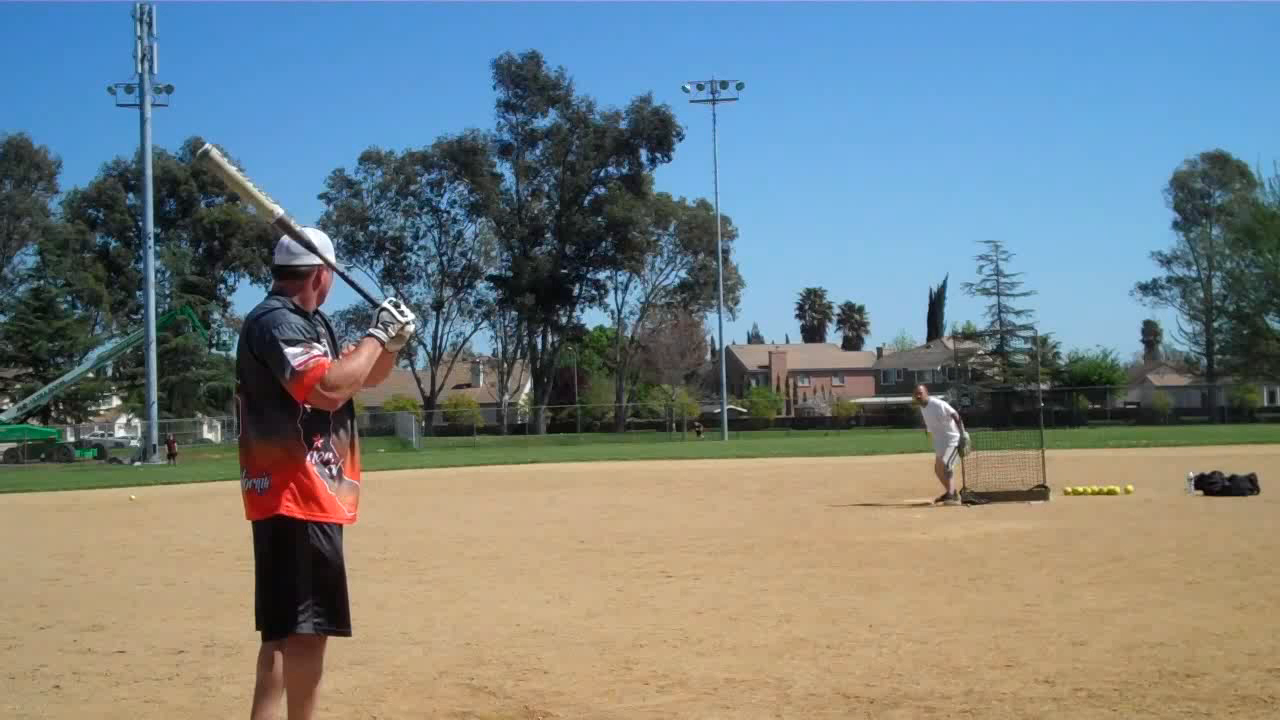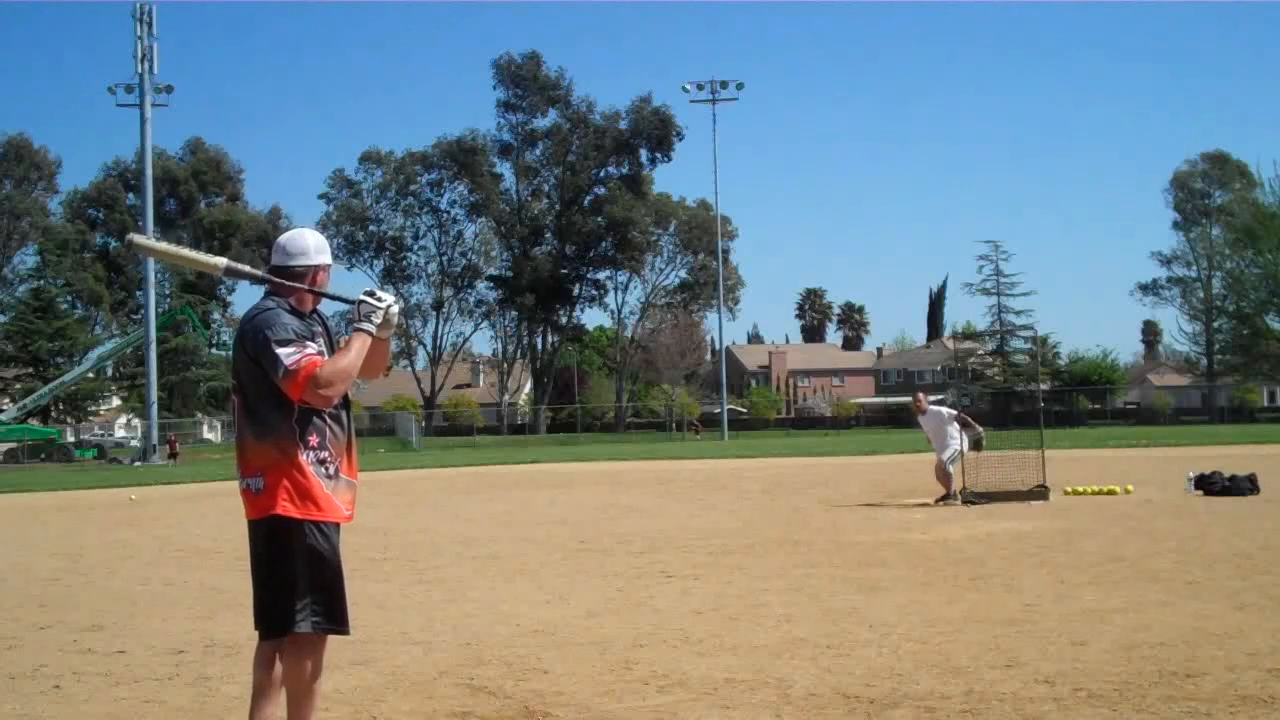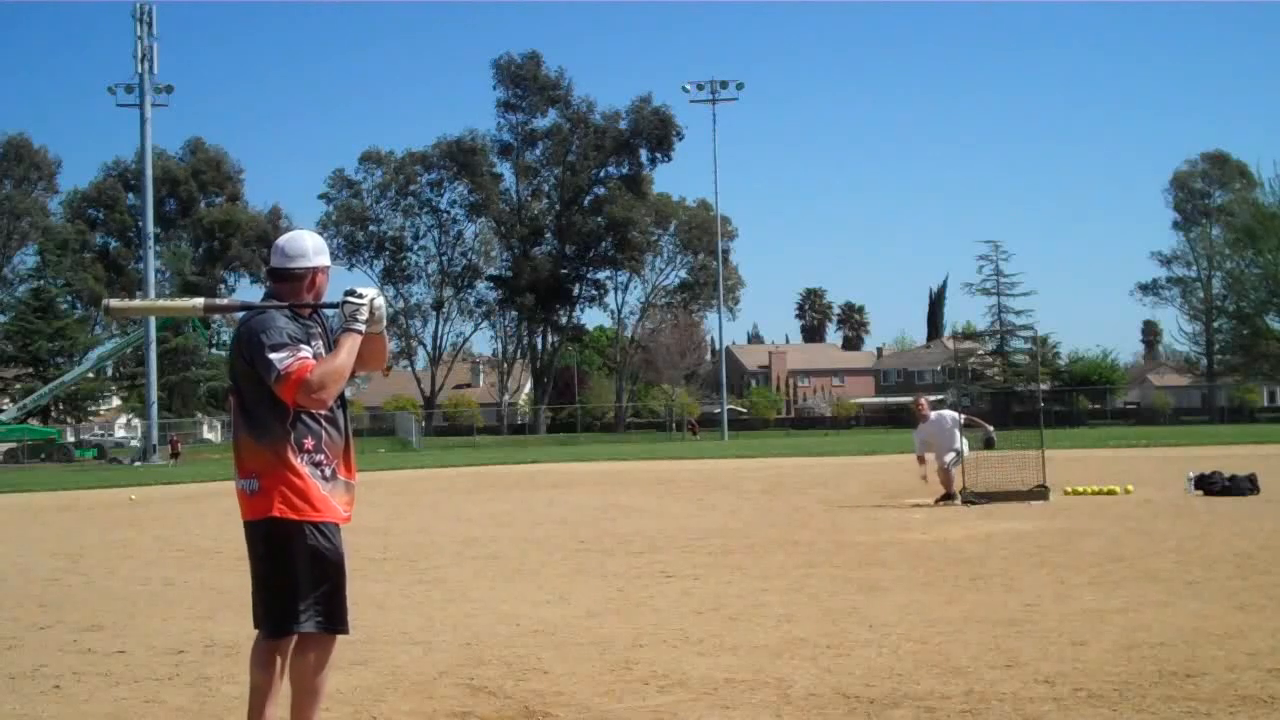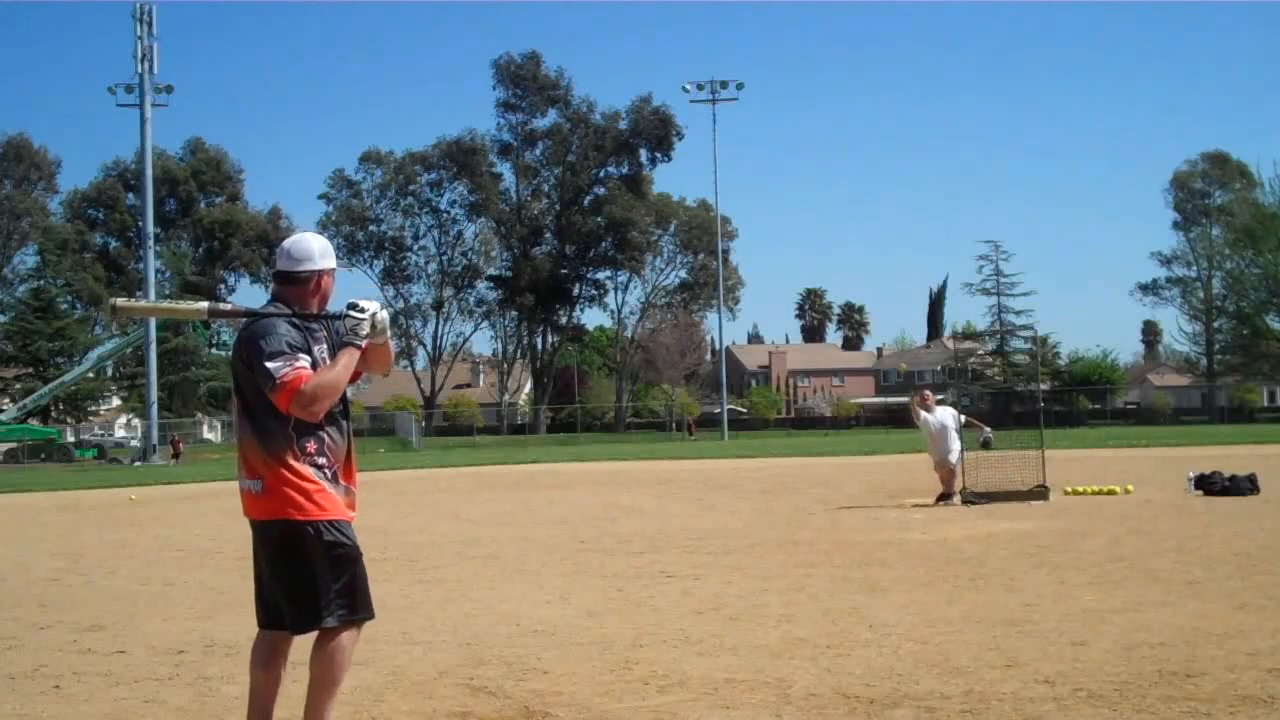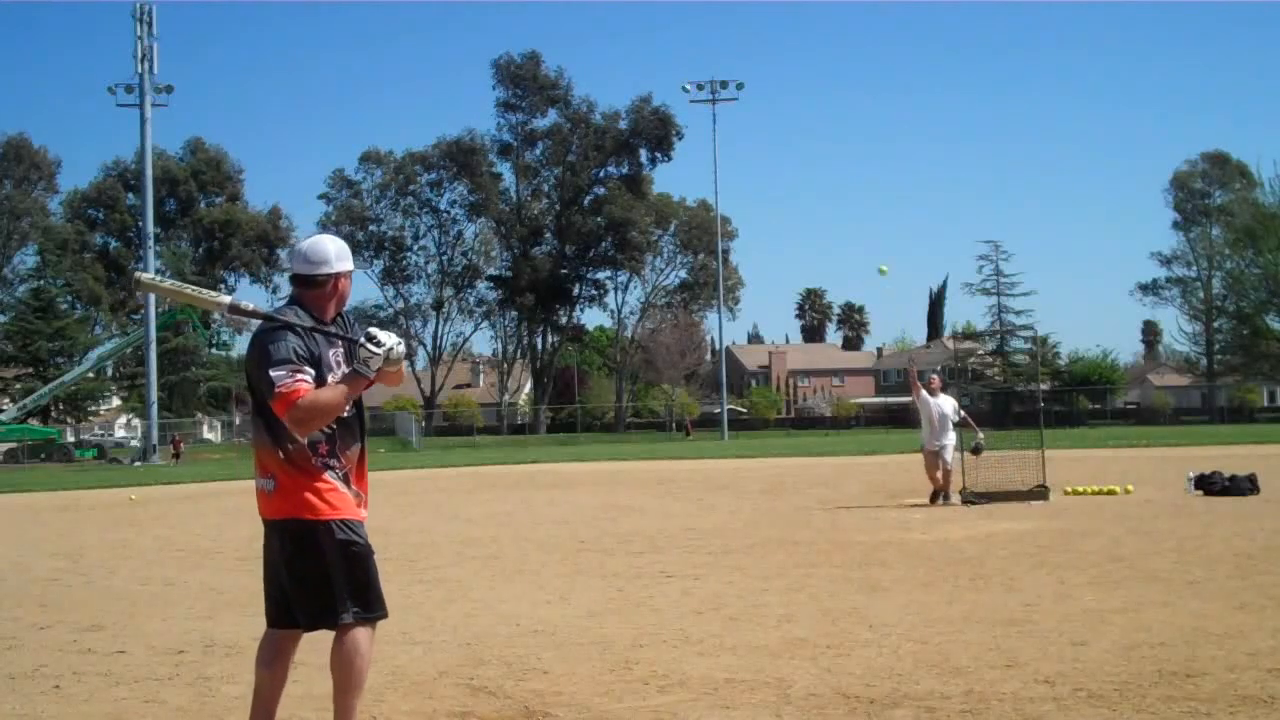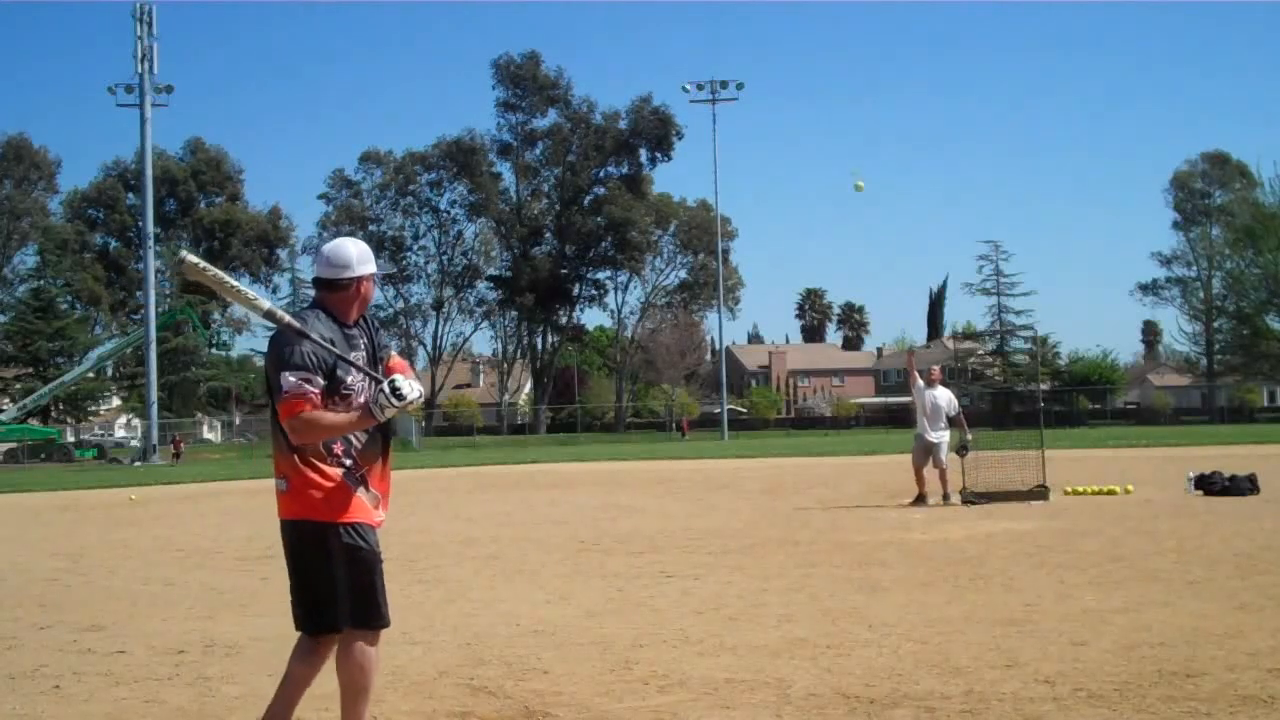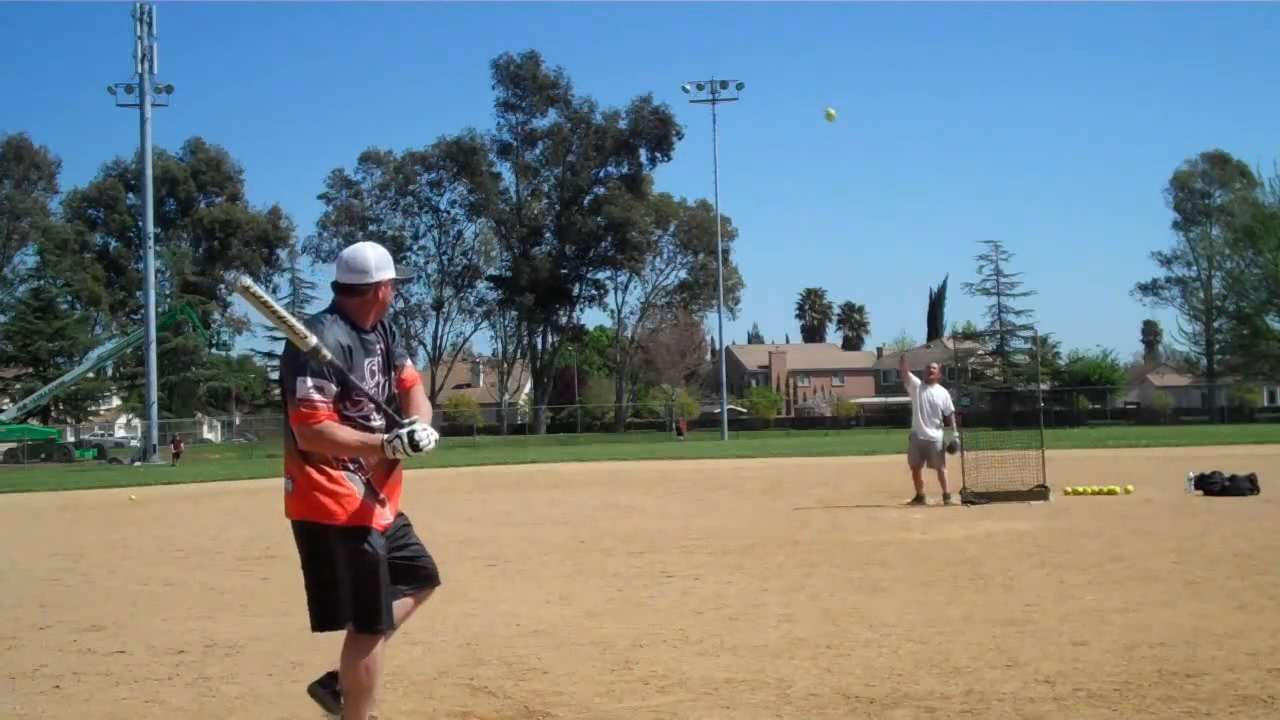
dt=0.7s
person 1, frame 1
left shoulder: (312, 322)
right shoulder: (274, 322)
left elbow: (366, 377)
right elbow: (329, 389)
left wrist: (391, 342)
right wrist: (377, 333)
left hip: (305, 496)
right hip: (295, 496)
left knee: (287, 624)
right knee: (307, 627)
person 1, frame 2
left shoulder: (311, 321)
right shoulder: (269, 322)
left elbow: (368, 368)
right elbow: (323, 387)
left wrist: (381, 329)
right wrist: (364, 326)
left hip: (306, 495)
right hip: (292, 496)
left knee: (283, 624)
right knee: (307, 626)
person 1, frame 3
left shoulder: (315, 322)
right shoulder: (265, 326)
left elbow: (372, 361)
right elbow: (316, 390)
left wrist: (373, 323)
right wrist: (352, 326)
left hip: (293, 499)
right hip: (291, 498)
left knee: (279, 624)
right knee: (318, 625)
person 1, frame 4
left shoulder: (321, 326)
right shoulder: (268, 332)
left elbow: (379, 366)
right elbow: (311, 402)
left wrist: (377, 332)
right wrist: (353, 340)
left hip: (286, 501)
right hip: (298, 498)
left knee: (280, 622)
right knee: (343, 616)
person 1, frame 5
left shoulder: (341, 326)
right shoulder: (281, 335)
left elbow: (393, 380)
right elbow: (302, 416)
left wrist: (391, 357)
right wrist: (361, 373)
left hip: (296, 501)
right hip: (310, 499)
left knee: (287, 622)
right knee: (358, 615)
person 1, frame 6
left shoulder: (365, 329)
right shoulder: (301, 338)
left elbow: (403, 375)
right elbow: (301, 426)
left wrist: (408, 387)
right wrist: (374, 411)
left hip: (349, 499)
right hip: (326, 504)
left knee: (327, 624)
right knee: (363, 623)
person 1, frame 7
left shoulder: (383, 332)
right shoulder: (322, 340)
left elbow: (412, 389)
right elbow: (311, 432)
left wrist: (418, 428)
right wrist: (387, 444)
left hip: (373, 497)
right hip: (333, 502)
left knee: (419, 579)
right knee: (369, 623)
left ankle: (346, 681)
